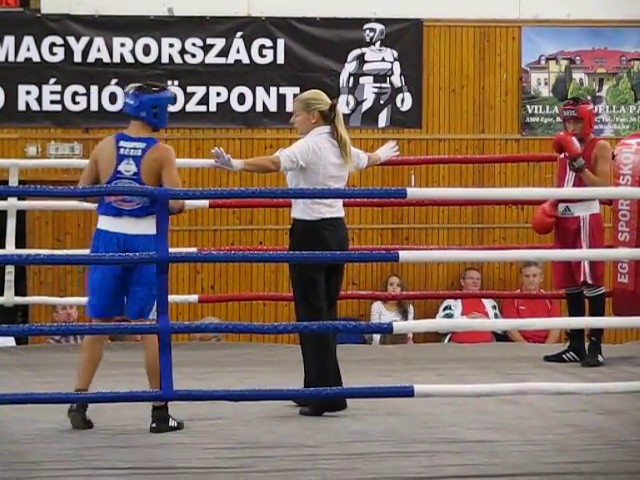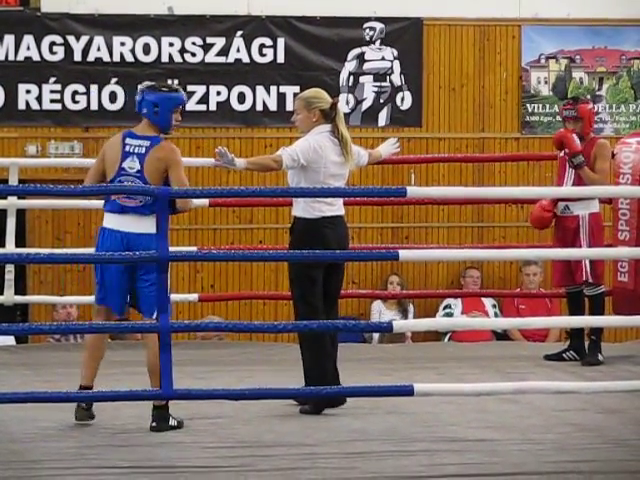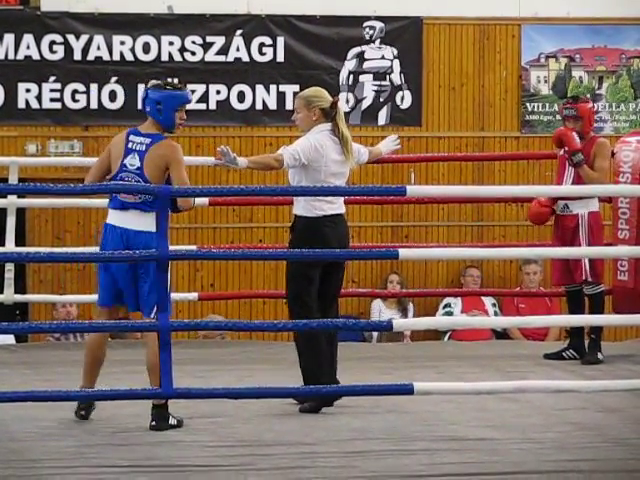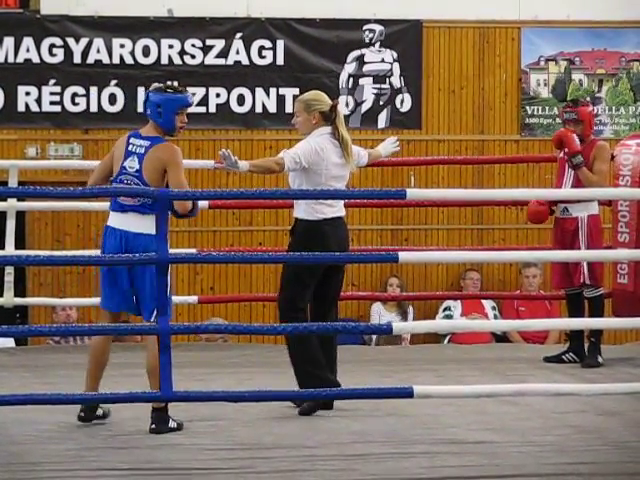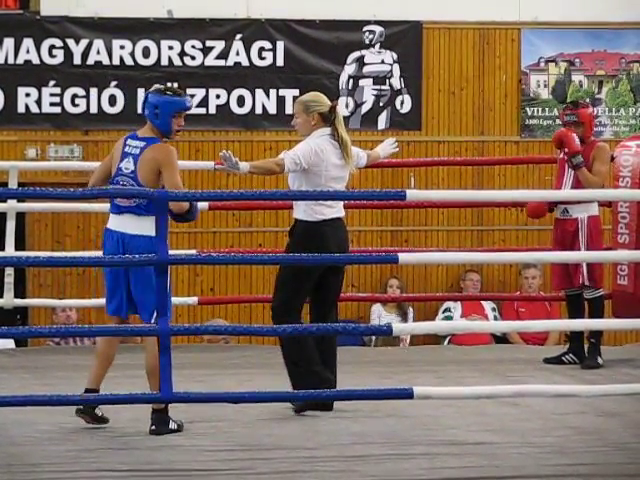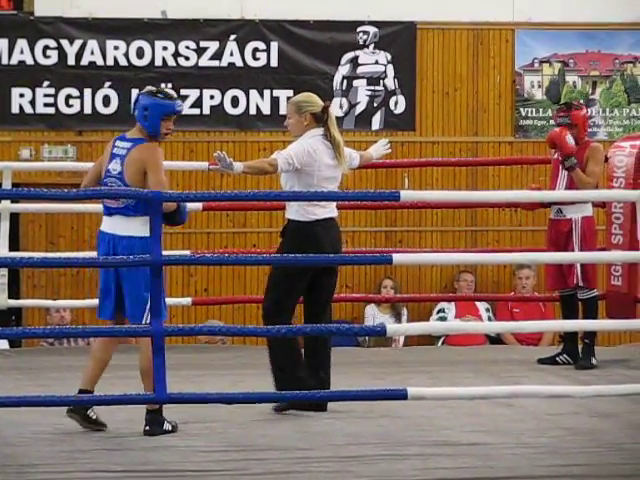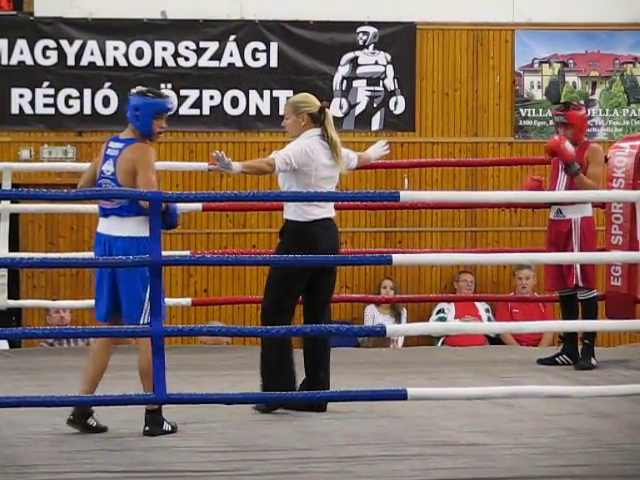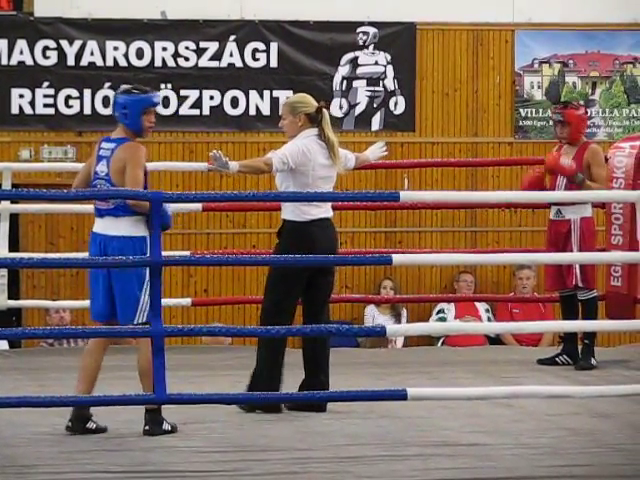
dt=0.1s
person 1, frame 1
left shoulder: (105, 146)
right shoulder: (161, 152)
left elbow: (81, 192)
right elbow: (176, 204)
right wrist: (156, 197)
left hip: (107, 238)
right hip: (144, 242)
left knee: (99, 324)
left ankle: (79, 402)
right ankle: (160, 413)
person 1, frame 2
left shoulder: (113, 143)
right shoulder: (167, 151)
left elbow: (88, 188)
right elbow: (183, 204)
left hip: (111, 236)
right hip: (146, 240)
left knee: (104, 315)
left ankle: (84, 394)
right ankle: (160, 412)
person 1, frame 3
left shoulder: (120, 140)
right shoulder: (169, 149)
left elbow: (90, 182)
right elbow: (186, 203)
right wrist: (175, 198)
left hip: (114, 232)
right hip: (147, 237)
left knee: (106, 314)
right knee: (156, 324)
left ankle: (85, 396)
right ankle: (160, 411)
person 1, frame 4
left shoulder: (123, 142)
right shoulder: (169, 152)
left elbow: (93, 184)
right elbow: (183, 206)
right wrist: (187, 202)
left hip: (114, 234)
right hip: (147, 240)
left knee: (111, 318)
right knee: (156, 327)
left ankle: (89, 401)
right ankle: (160, 414)
person 1, frame 5
left shoulder: (123, 144)
right shoulder: (163, 151)
left elbow: (94, 185)
right elbow: (178, 205)
right wrist: (187, 206)
left hip: (115, 235)
right hip: (146, 242)
left knee: (116, 321)
left ankle: (90, 397)
right ankle: (160, 415)
person 1, frame 6
left shoulder: (113, 146)
right shoulder: (150, 152)
left elbow: (87, 187)
right elbow: (164, 204)
right wrist: (176, 208)
left hip: (109, 238)
right hip: (138, 243)
left knee: (113, 325)
right knee: (149, 329)
left ankle: (83, 399)
right ankle: (154, 416)
person 1, frame 7
left shoulder: (109, 147)
right shoulder: (143, 151)
left elbow: (83, 189)
right elbow: (148, 200)
right wrist: (167, 211)
left hip: (106, 239)
right hip: (134, 242)
left knee: (109, 328)
right knee: (147, 330)
left ankle: (81, 409)
right ankle: (153, 416)
person 1, frame 8
left shoulder: (101, 147)
right shoulder: (133, 150)
left elbow: (77, 190)
right elbow: (134, 200)
right wrist: (156, 211)
left hip: (100, 239)
right hip: (129, 243)
left knee: (103, 328)
right knee: (145, 329)
left ankle: (79, 412)
right ankle: (153, 415)
person 2, frame 1
left shoulder: (309, 145)
right shoulder: (341, 146)
left elbow: (274, 163)
right elbow: (368, 159)
left wrist: (236, 164)
right wrist: (385, 154)
left hip: (311, 233)
right hip: (337, 232)
left knee: (311, 314)
right knee: (325, 311)
left ankle: (325, 394)
right ankle: (320, 390)
person 2, frame 2
left shoulder: (310, 144)
right shoulder: (342, 144)
left elbow: (276, 161)
right elbow: (369, 156)
left wrist: (238, 163)
right wrist: (385, 150)
left hip: (311, 231)
right hip: (337, 230)
left knee: (309, 311)
right knee: (327, 310)
left ankle: (324, 390)
right ankle: (320, 389)
person 2, frame 3
left shoulder: (311, 142)
right shoulder: (342, 142)
left elbow: (277, 160)
right elbow: (368, 153)
left wrist: (241, 162)
right wrist: (386, 147)
left hip: (312, 230)
right hip: (337, 229)
left knee: (302, 308)
right knee: (326, 309)
left ankle: (321, 386)
right ankle: (322, 387)
person 2, frame 4
left shoulder: (312, 145)
right shoulder: (342, 145)
left elbow: (278, 164)
right elbow: (368, 155)
left wrist: (242, 166)
right wrist: (385, 149)
left hip: (311, 233)
right hip: (337, 232)
left knee: (292, 308)
right knee: (325, 312)
left ankle: (318, 386)
right ankle: (321, 390)
person 2, frame 5
left shoulder: (312, 147)
right shoulder: (342, 147)
left elbow: (278, 165)
right elbow: (367, 157)
left wrist: (243, 167)
right wrist: (383, 150)
left hip: (311, 234)
right hip: (337, 234)
left knee: (285, 309)
right knee: (325, 313)
left ankle: (312, 384)
right ankle: (322, 393)
person 2, frame 6
left shoulder: (304, 147)
right shoulder: (335, 148)
left elbow: (271, 165)
right elbow: (360, 158)
left wrist: (237, 167)
right wrist: (376, 151)
left hip: (304, 234)
right hip: (330, 234)
left knee: (276, 309)
right knee: (319, 314)
left ankle: (296, 386)
right ankle: (315, 393)
person 2, frame 7
left shoulder: (302, 148)
right shoulder: (332, 148)
left elbow: (269, 165)
right elbow: (358, 158)
left wrist: (235, 167)
right wrist: (374, 152)
left hip: (301, 235)
right hip: (327, 234)
left knee: (276, 312)
right knee: (318, 314)
left ankle: (278, 391)
right ankle: (314, 394)
person 2, frame 8
left shoulder: (299, 147)
right shoulder: (329, 148)
left elbow: (266, 164)
right elbow: (355, 159)
left wrist: (232, 167)
right wrist: (372, 154)
left hip: (299, 235)
right hip: (325, 234)
left knee: (276, 313)
right knee: (317, 314)
left ankle: (264, 393)
right ankle: (314, 394)
person 3, frame 1
left shoulder: (600, 147)
right shoulder: (564, 147)
left elbow: (602, 186)
left wrist: (577, 160)
right wrist: (550, 206)
left hip: (587, 218)
right hip: (564, 218)
left knee: (591, 281)
right knee: (570, 283)
left ankle: (595, 346)
right ankle: (575, 345)
person 3, frame 2
left shoulder: (600, 146)
right shoulder: (564, 146)
left elbow: (600, 184)
left wrist: (576, 156)
left hip: (587, 217)
right hip: (564, 217)
left knee: (591, 280)
right knee: (570, 281)
left ankle: (595, 345)
right ankle: (575, 344)
person 3, frame 3
left shoulder: (600, 144)
right shoulder: (563, 145)
left elbow: (598, 183)
left wrist: (576, 154)
left hip: (586, 215)
right hip: (563, 216)
left knee: (591, 279)
right knee: (569, 280)
left ankle: (595, 344)
right ankle: (576, 343)
person 3, frame 4
left shoulder: (600, 148)
right shoulder: (563, 148)
left elbow: (597, 186)
left wrist: (576, 156)
left hip: (586, 218)
right hip: (563, 219)
left knee: (591, 281)
right knee: (569, 284)
left ankle: (594, 347)
right ankle: (575, 346)
person 3, frame 5
left shoulder: (599, 149)
right shoulder: (564, 148)
left elbow: (595, 186)
left wrist: (576, 156)
right wrist: (548, 201)
left hip: (586, 220)
right hip: (563, 219)
left knee: (590, 283)
right knee: (569, 284)
left ankle: (594, 348)
right ankle: (575, 347)
person 3, frame 6
left shoulder: (593, 149)
right shoulder: (558, 149)
left elbow: (589, 186)
left wrist: (570, 157)
left hip: (579, 220)
right hip: (557, 220)
left knee: (584, 283)
right knee: (563, 285)
left ankle: (589, 348)
right ankle: (569, 348)
person 3, frame 7
left shoulder: (593, 150)
right shoulder: (556, 150)
left elbow: (595, 187)
left wrist: (571, 163)
right wrist: (540, 189)
left hip: (580, 221)
right hip: (556, 220)
left knee: (584, 284)
right knee: (563, 285)
left ankle: (588, 349)
right ankle: (569, 348)
person 3, frame 8
left shoulder: (592, 151)
right shoulder: (557, 151)
left elbow: (602, 189)
left wrist: (575, 175)
right wrist: (539, 186)
left hip: (579, 221)
right hip: (556, 221)
left knee: (584, 284)
right knee: (564, 286)
left ankle: (588, 349)
right ankle: (569, 348)
